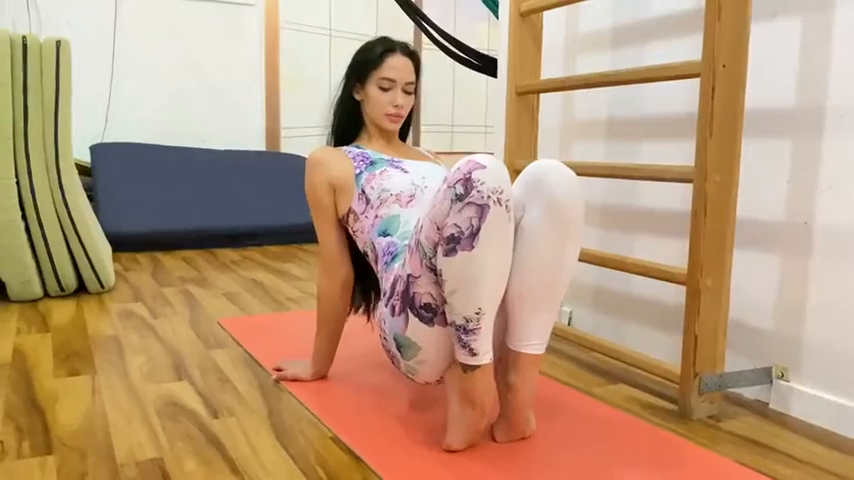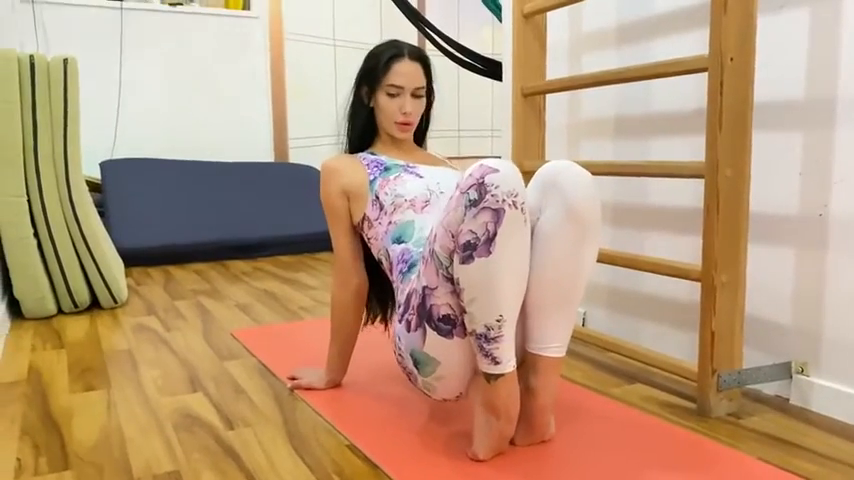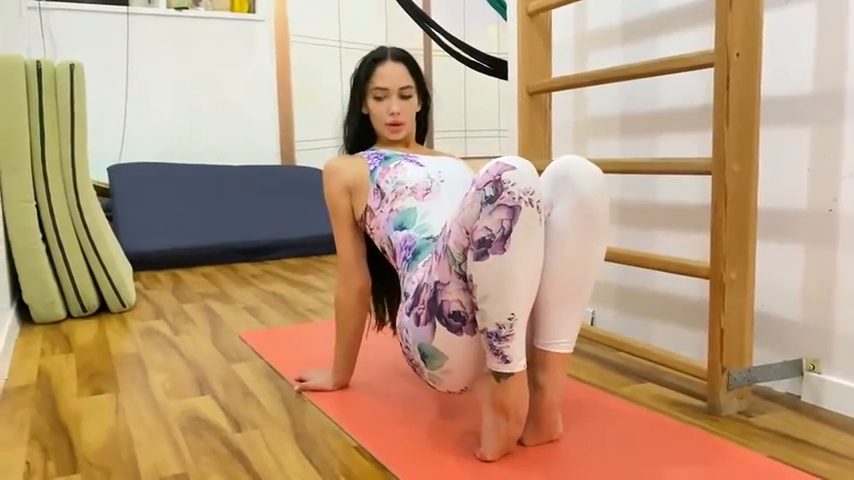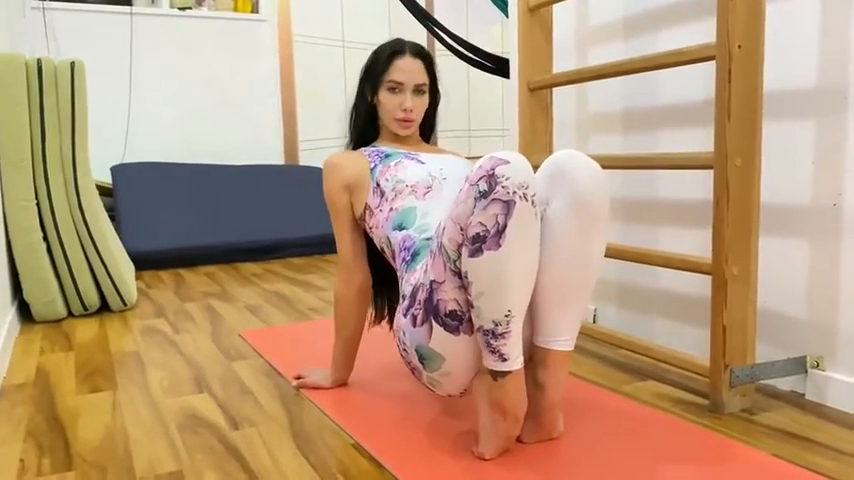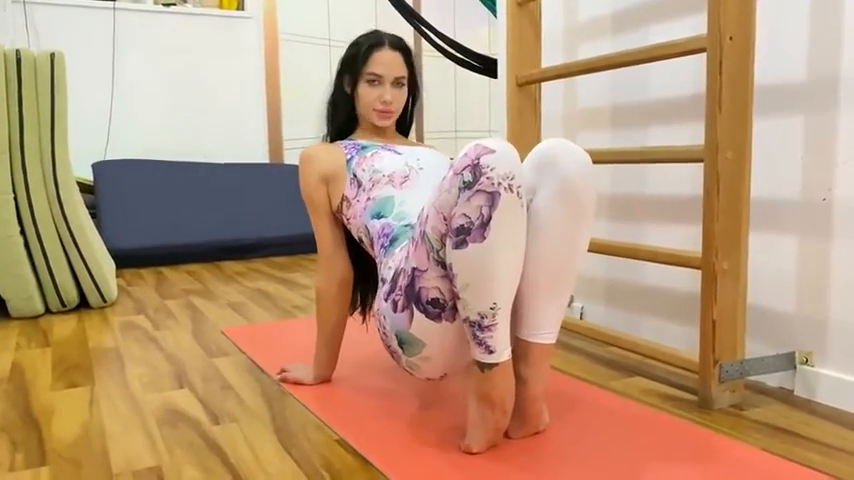
dt=1s
person 1, frame 1
left shoulder: (428, 158)
right shoulder: (328, 164)
right elbow: (336, 272)
left hip: (478, 314)
right hip: (419, 329)
left knee: (550, 178)
right knee: (480, 172)
left ankle: (516, 384)
right ankle: (470, 376)
person 1, frame 2
left shoulder: (443, 165)
right shoulder: (343, 172)
right elbow: (351, 279)
left hip: (497, 314)
right hip: (438, 339)
left knee: (565, 179)
right knee: (493, 177)
left ankle: (537, 392)
right ankle: (495, 389)
person 1, frame 3
left shoulder: (452, 163)
right shoulder: (346, 171)
right elbow: (354, 278)
left hip: (510, 313)
right hip: (440, 324)
left knee: (574, 174)
right knee: (509, 175)
left ankle: (544, 388)
right ankle: (503, 390)
person 1, frame 4
left shoulder: (455, 161)
right shoulder: (346, 167)
right elbow: (354, 277)
left hip: (507, 317)
right hip: (440, 331)
left knee: (572, 169)
right knee: (503, 170)
left ankle: (544, 384)
right ankle: (502, 388)
person 1, frame 5
left shoulder: (427, 152)
right shoulder: (322, 160)
right elbow: (335, 269)
left hip: (490, 298)
right hip: (417, 308)
left knee: (560, 158)
right knee: (489, 158)
left ankle: (528, 379)
right ankle: (490, 378)
